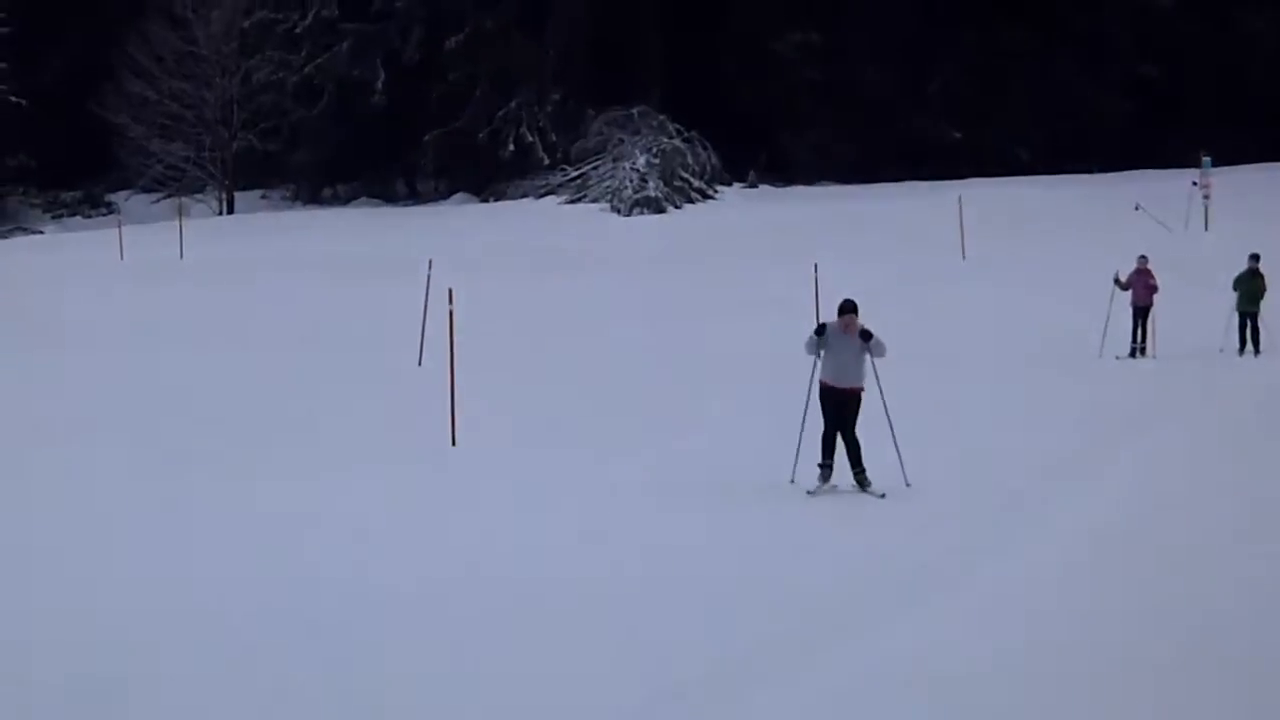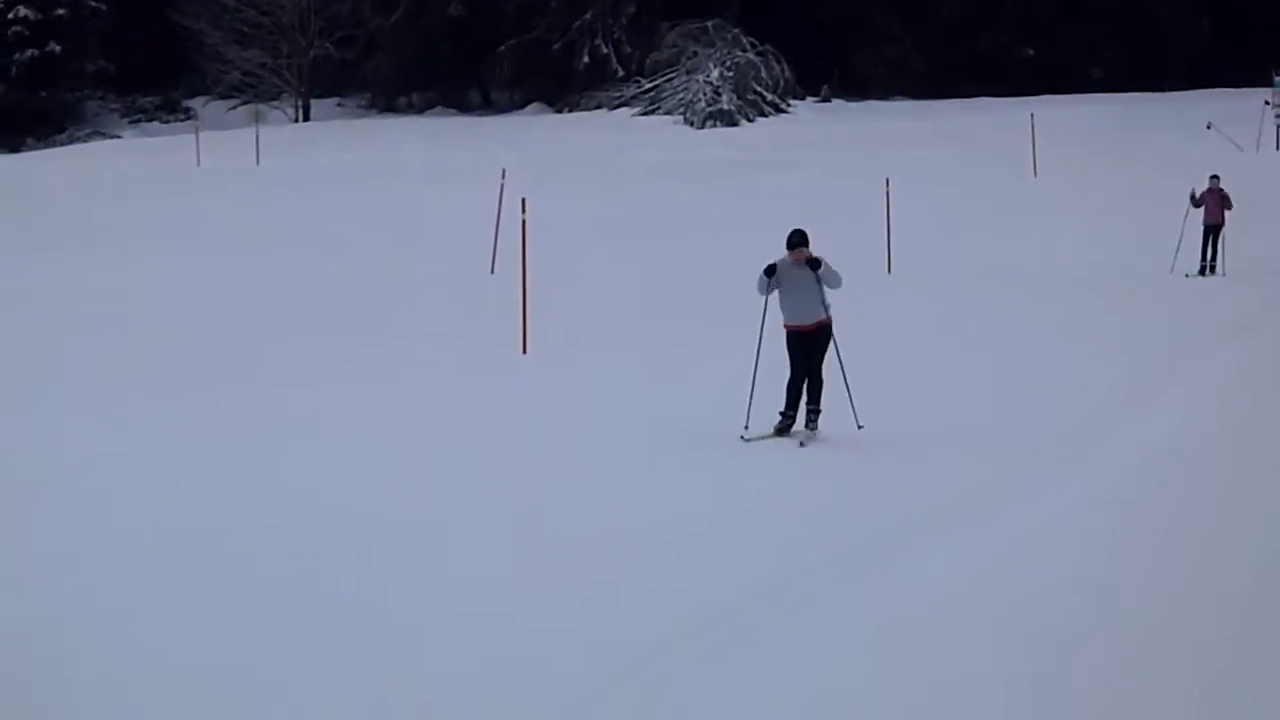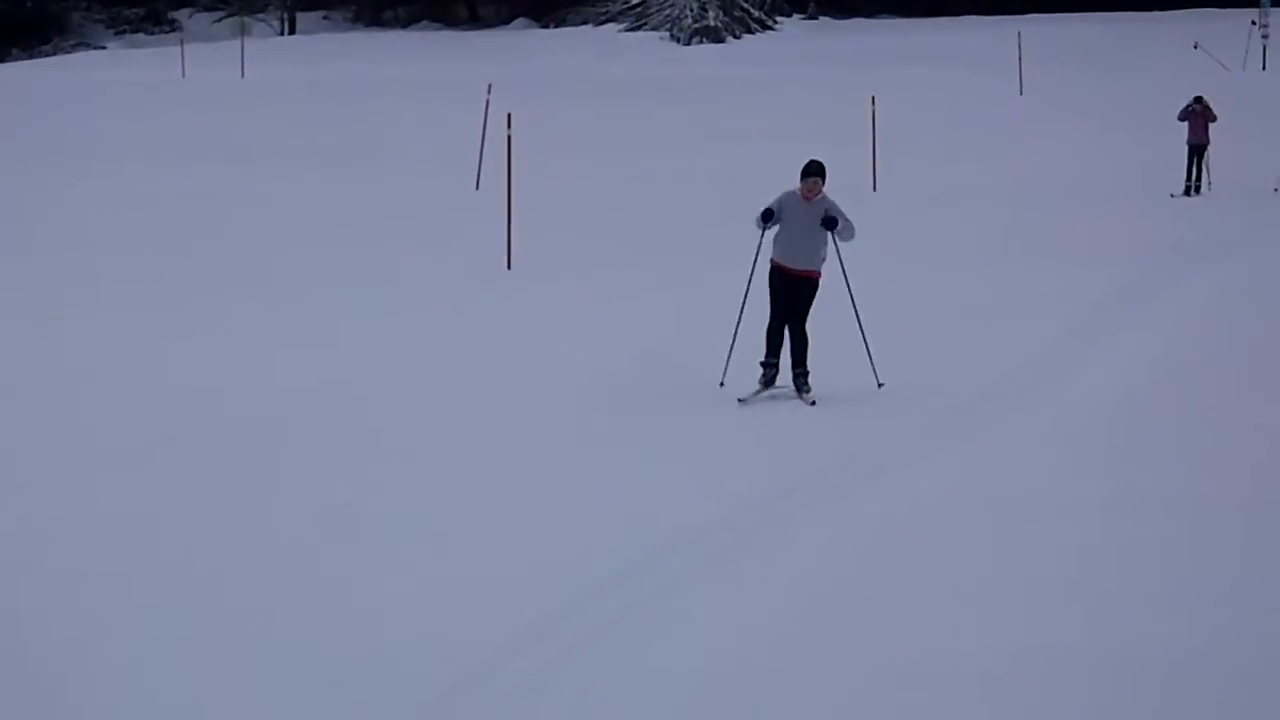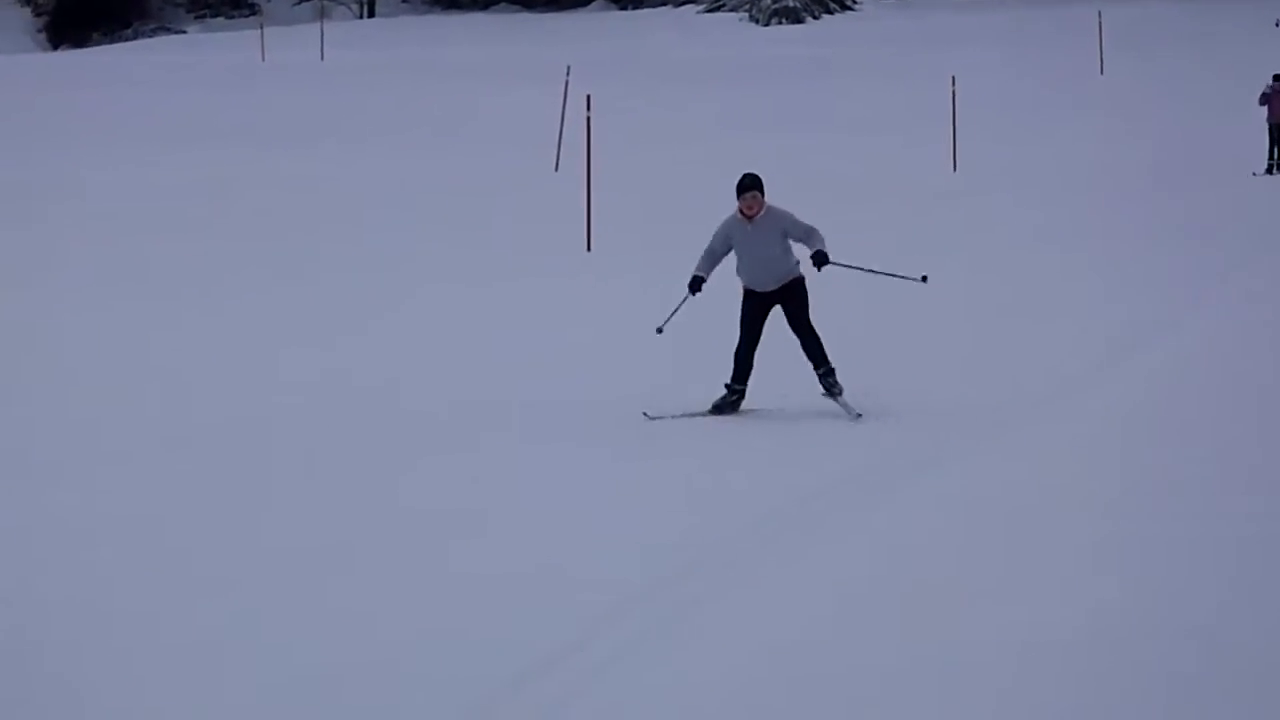
dt=1s
person 1, frame 1
left shoulder: (863, 334)
right shoulder: (829, 330)
left elbow: (880, 351)
right elbow: (810, 349)
left wrist: (870, 339)
right wrist: (817, 335)
left hip: (852, 391)
right hip: (828, 387)
left knee: (848, 432)
right knee: (831, 427)
left ankle: (859, 472)
person 1, frame 2
left shoulder: (815, 263)
right shoulder: (780, 267)
left elbow: (836, 282)
right elbow: (763, 290)
left wrist: (820, 267)
right wrist: (766, 274)
left hip: (820, 326)
right hip: (795, 329)
left knee: (814, 369)
right knee: (798, 372)
left ankle: (812, 413)
right ankle: (788, 416)
person 1, frame 3
left shoulder: (827, 205)
right shoulder: (787, 198)
left elbow: (848, 230)
right elbow: (762, 223)
left wrist: (836, 223)
right wrist: (765, 217)
left hip: (808, 274)
right hip: (780, 269)
left knee: (797, 323)
right knee: (777, 319)
left ankle: (800, 375)
right ankle: (770, 368)
person 1, frame 4
left shoulder: (778, 217)
right shoulder: (731, 225)
left elbow: (810, 233)
right elbow: (713, 252)
left wrist: (819, 250)
right wrist: (700, 274)
left hip: (789, 282)
right hip: (754, 291)
left knee: (802, 326)
right knee: (747, 342)
left ankle: (825, 374)
right ankle: (736, 392)
